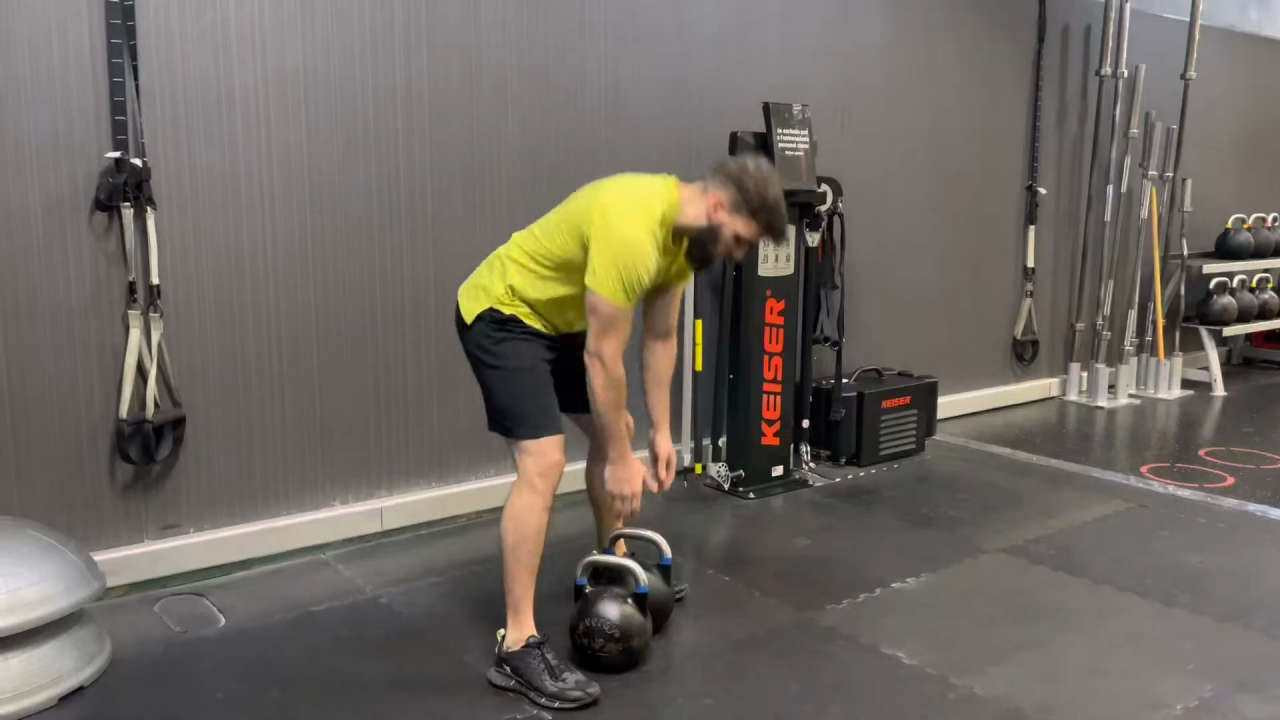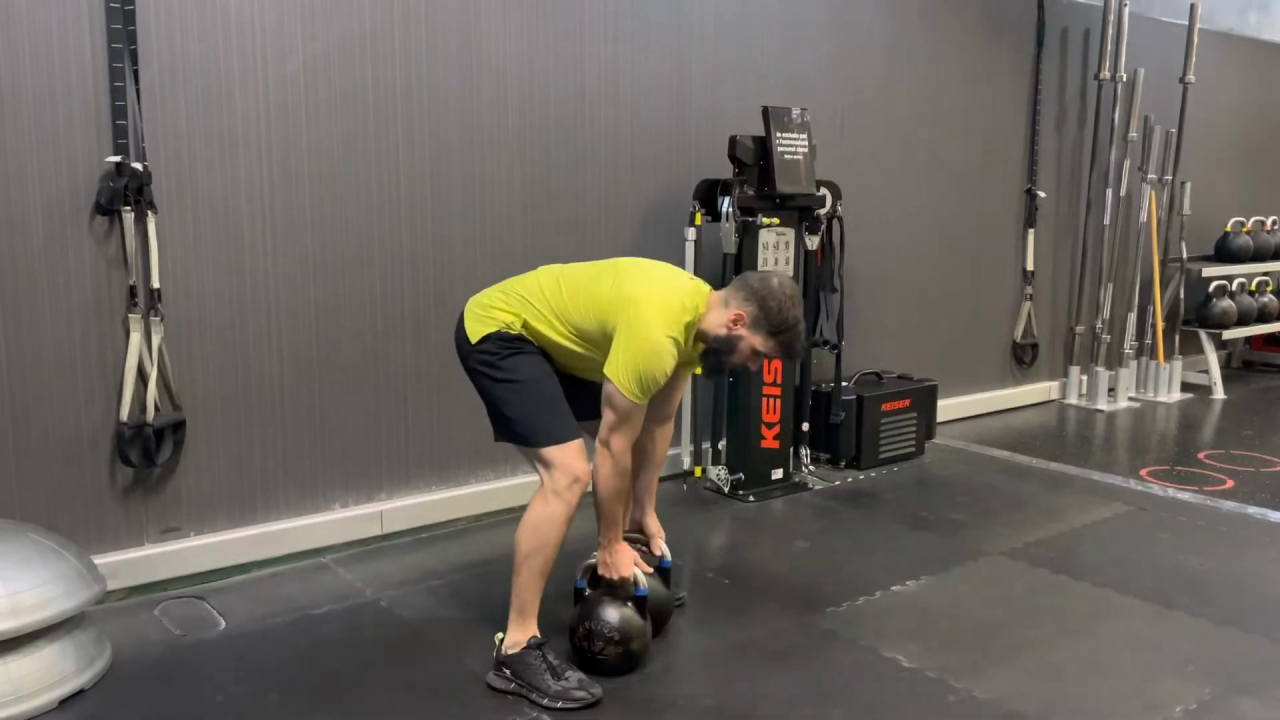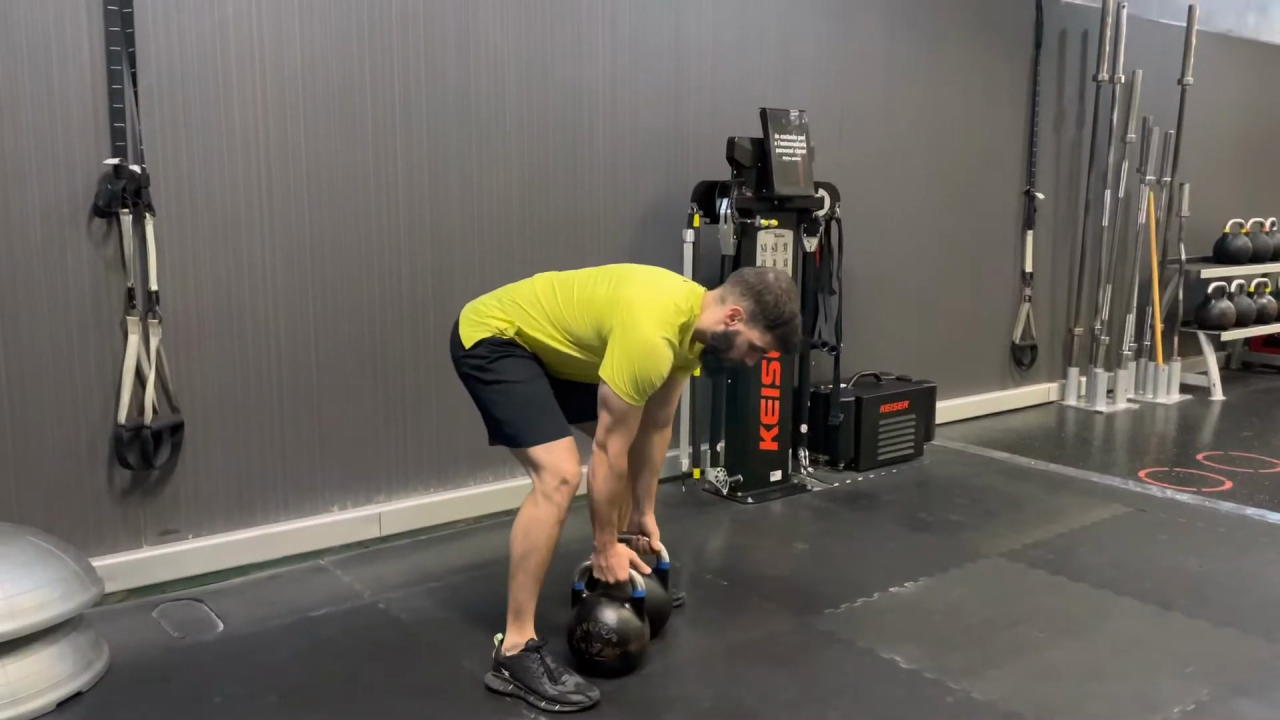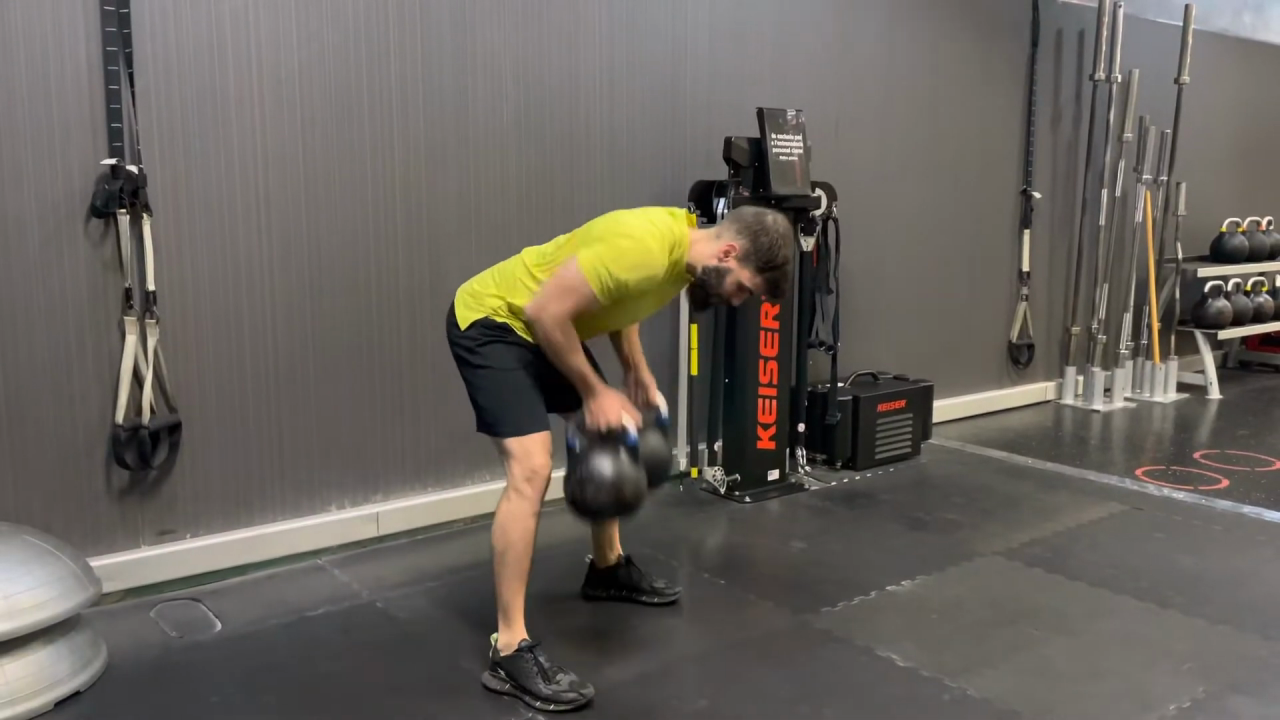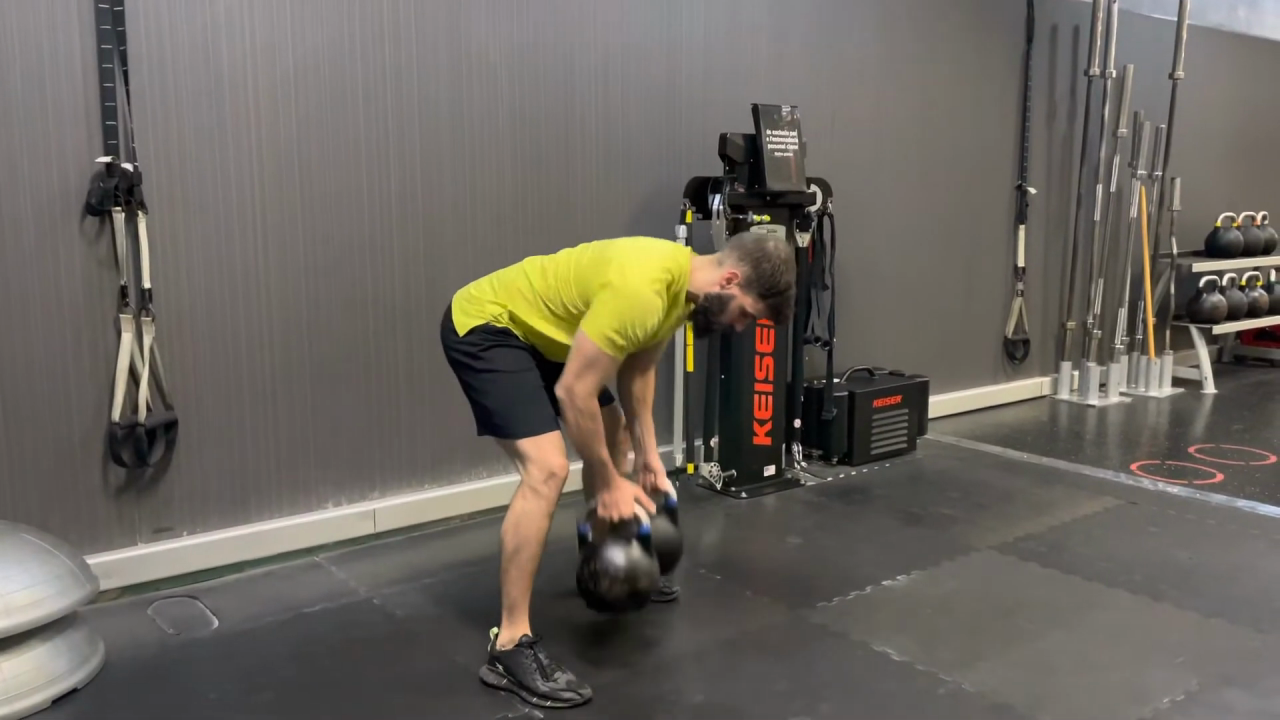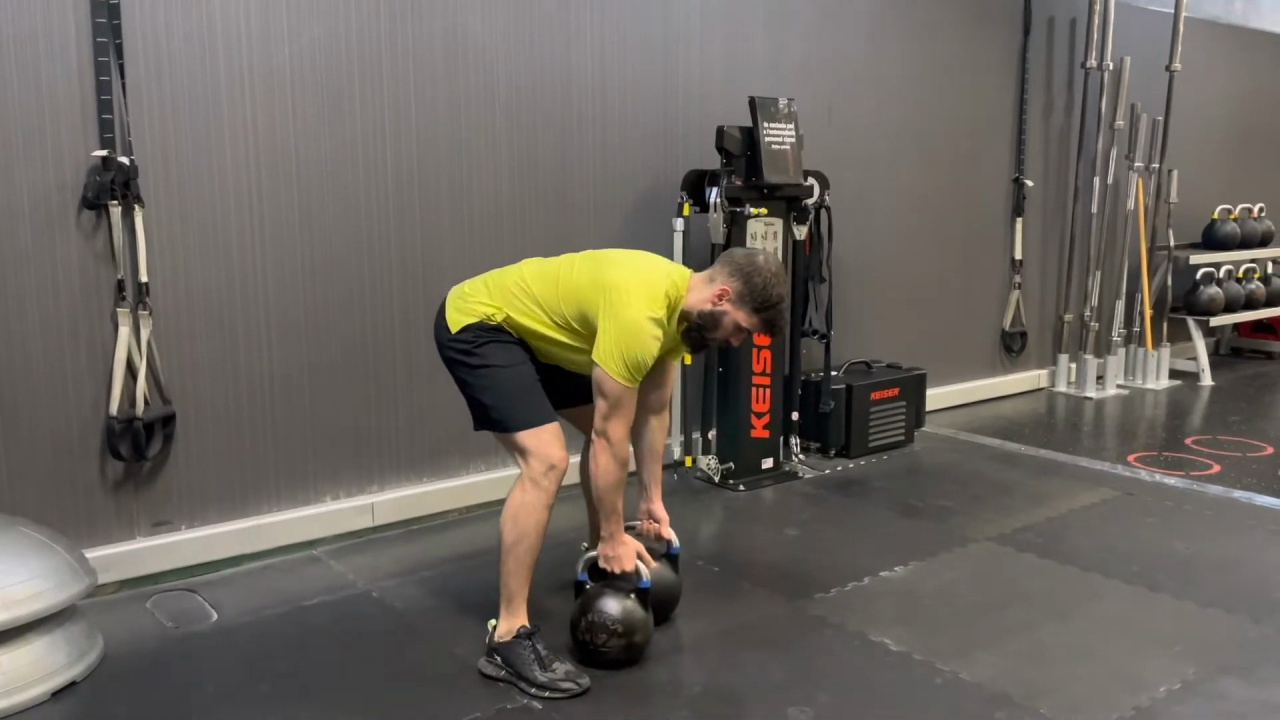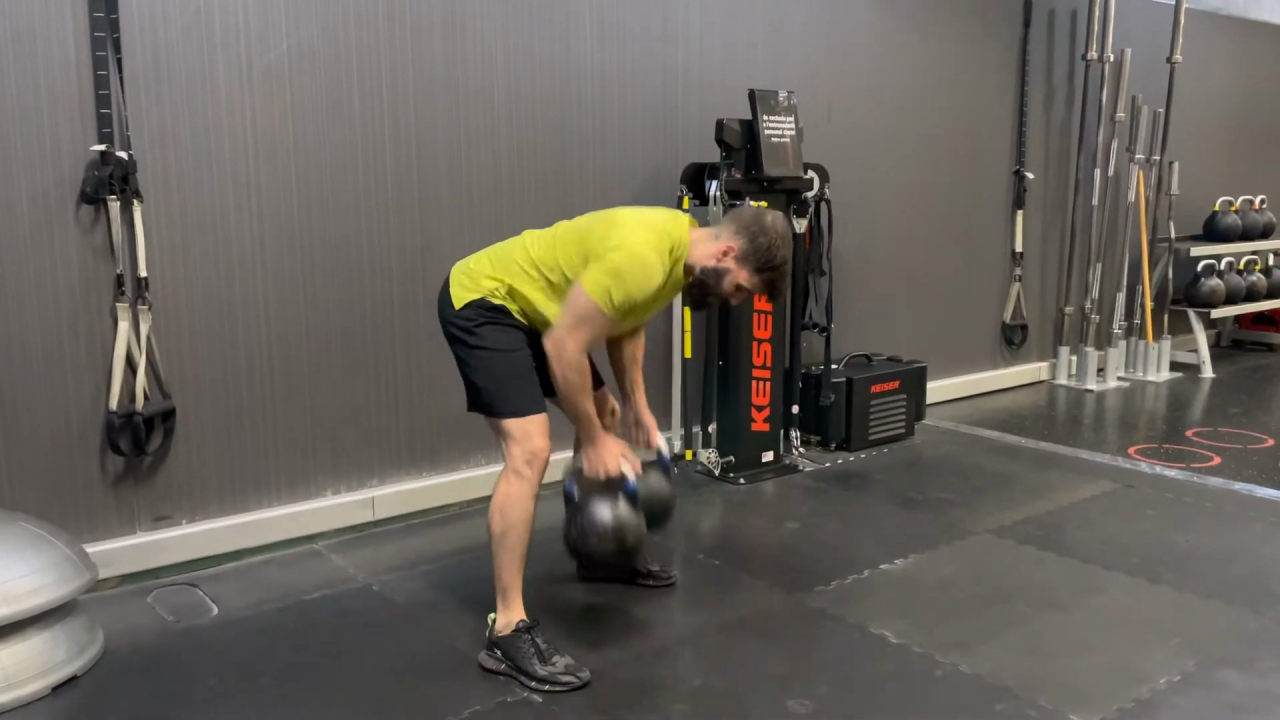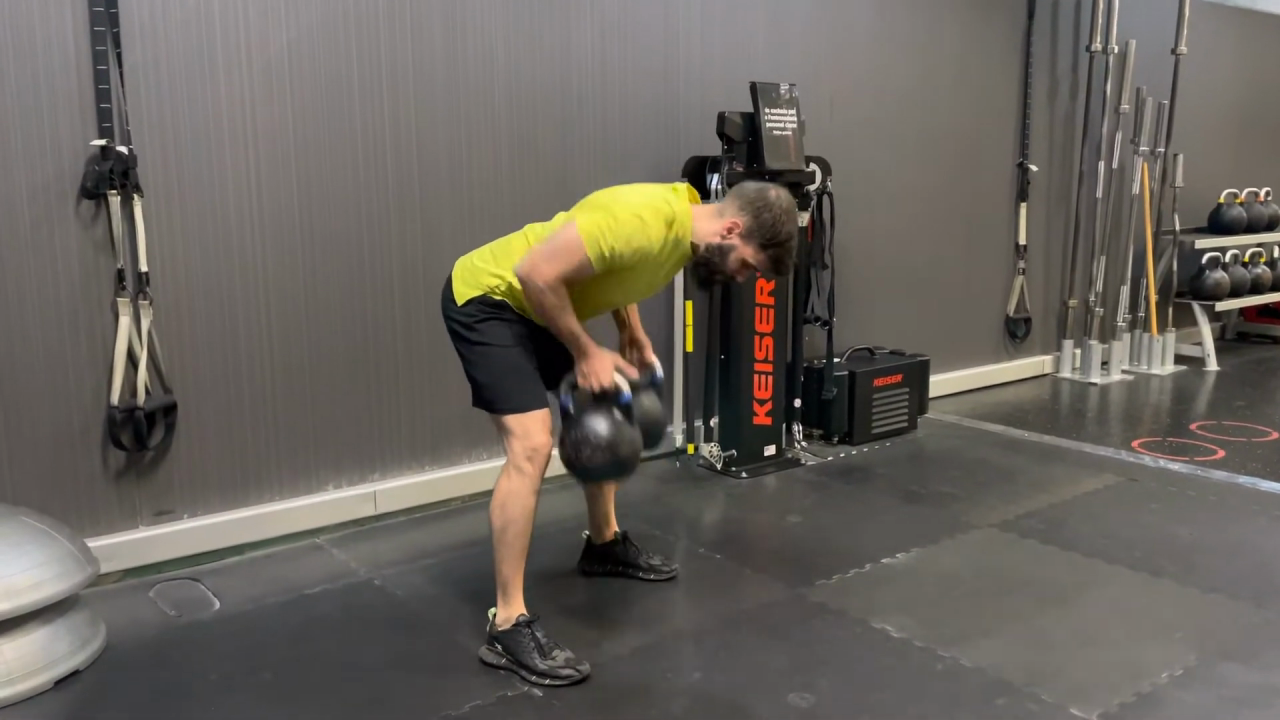
dt=0.5s
person 1, frame 1
left shoulder: (683, 230)
right shoulder: (631, 232)
left elbow: (661, 337)
right elbow: (603, 356)
left wrist: (660, 432)
right wrist: (620, 459)
left hip: (556, 317)
right hip: (503, 312)
left knee: (616, 431)
right knee: (544, 465)
right ankle: (518, 647)
person 1, frame 2
left shoulder: (696, 313)
right shoulder: (655, 332)
left elbow: (657, 423)
right elbow: (612, 447)
left wrist: (645, 509)
right wrist: (610, 545)
left hip: (547, 332)
right hip: (497, 330)
left knee: (624, 431)
right knee: (569, 474)
left ankle: (619, 573)
right ankle: (517, 649)
person 1, frame 3
left shoulder: (691, 318)
right shoulder: (650, 334)
left elbow: (656, 427)
right elbow: (610, 450)
left wrist: (644, 511)
right wrist: (606, 547)
left hip: (543, 339)
right hip: (491, 337)
left knee: (625, 435)
right knee: (559, 475)
left ankle: (616, 576)
right ankle: (516, 651)
person 1, frame 4
left shoulder: (683, 246)
right shoulder: (644, 249)
right elbow: (544, 309)
left wrist: (637, 372)
right wrist: (594, 392)
left hip: (541, 327)
right hip: (491, 320)
left knee: (611, 434)
right knee: (531, 470)
left ankle: (607, 567)
right ankle: (510, 650)
person 1, frame 5
left shoulder: (684, 278)
right shoulder: (642, 288)
left elbow: (637, 364)
right elbow: (574, 392)
left wrist: (647, 452)
right wrist: (610, 484)
left hip: (535, 331)
right hip: (485, 324)
left knee: (614, 438)
right knee: (547, 468)
right ankle: (510, 647)
person 1, frame 6
left shoulder: (680, 303)
right shoulder: (639, 316)
left elbow: (653, 411)
right elbow: (609, 438)
left wrist: (652, 499)
right wrist: (613, 537)
left hip: (529, 325)
right hip: (476, 323)
left knee: (608, 422)
right knee: (547, 461)
left ankle: (599, 561)
right ankle: (508, 639)
person 1, frame 7
left shoulder: (681, 252)
right shoulder: (641, 256)
left elbow: (626, 323)
right elbow: (563, 347)
left wrist: (639, 411)
right wrist: (593, 442)
left hip: (530, 306)
right hip: (481, 302)
left knee: (607, 415)
right knee: (530, 451)
right ankle: (508, 631)
person 1, frame 8
left shoulder: (686, 222)
right shoulder: (643, 225)
right elbow: (533, 270)
left wrist: (635, 338)
right wrist: (586, 352)
left hip: (536, 302)
right hip: (486, 296)
right knee: (532, 446)
left ankle: (604, 543)
right ankle: (508, 626)
